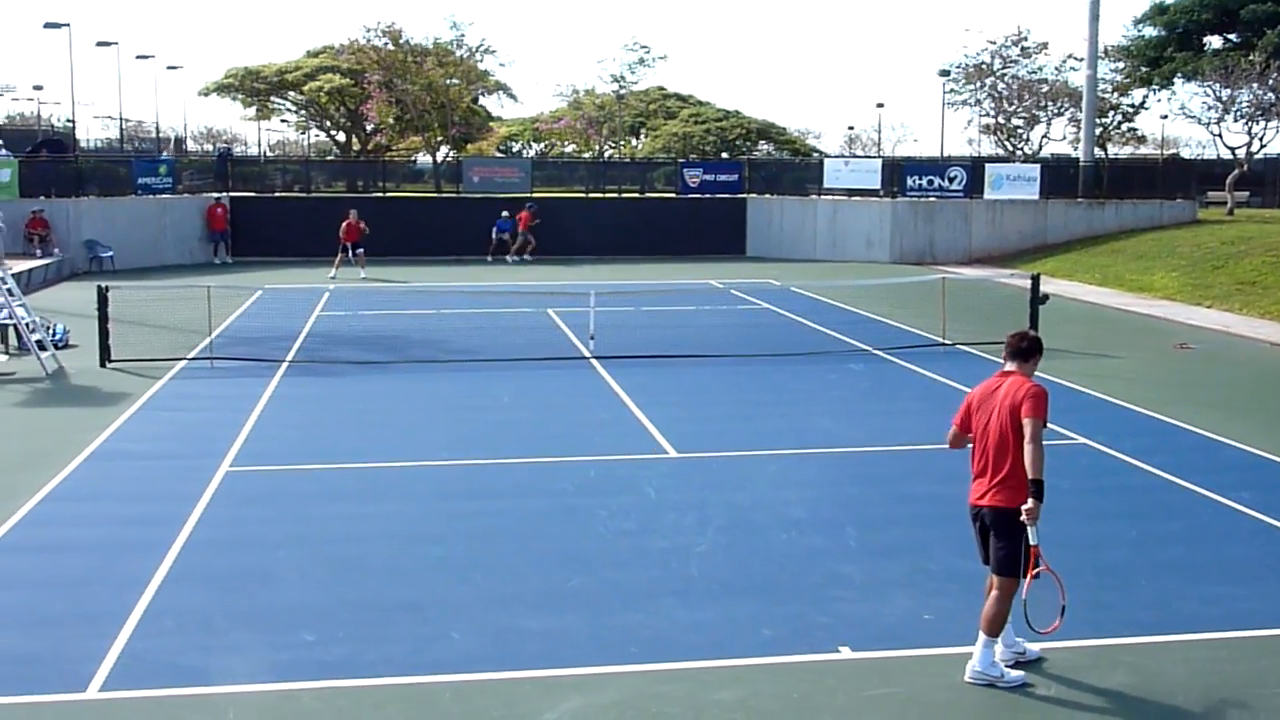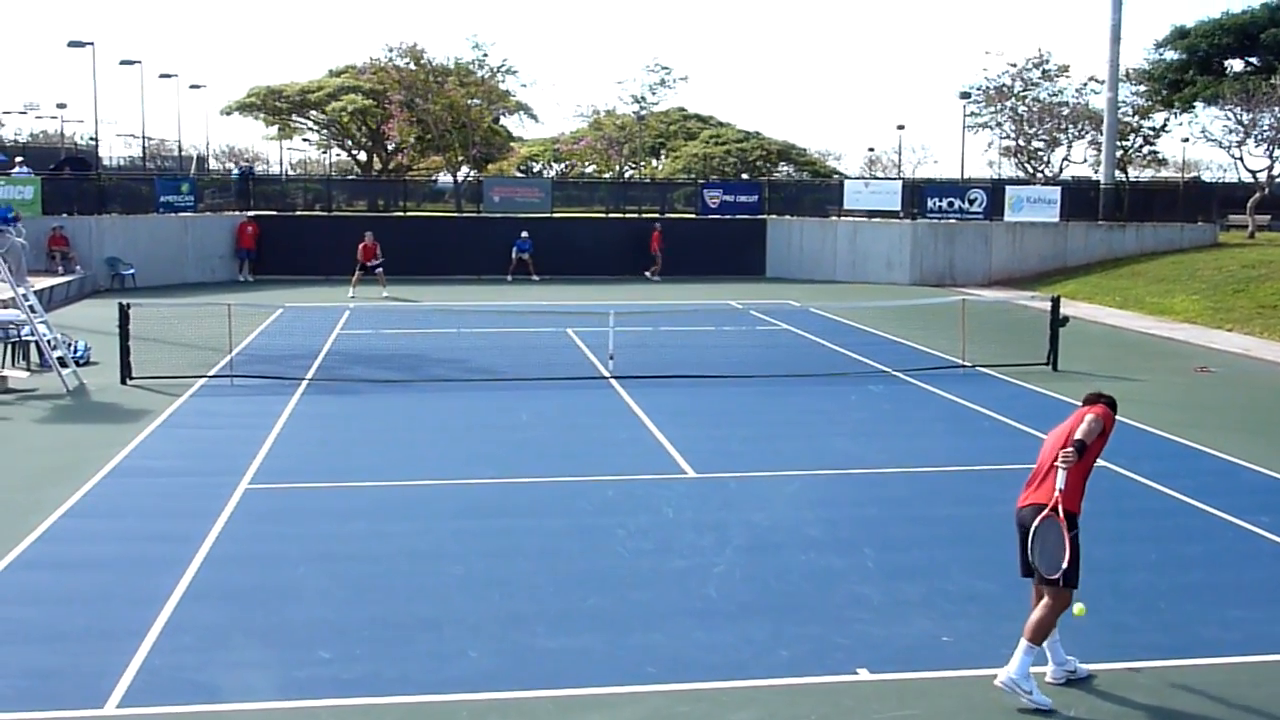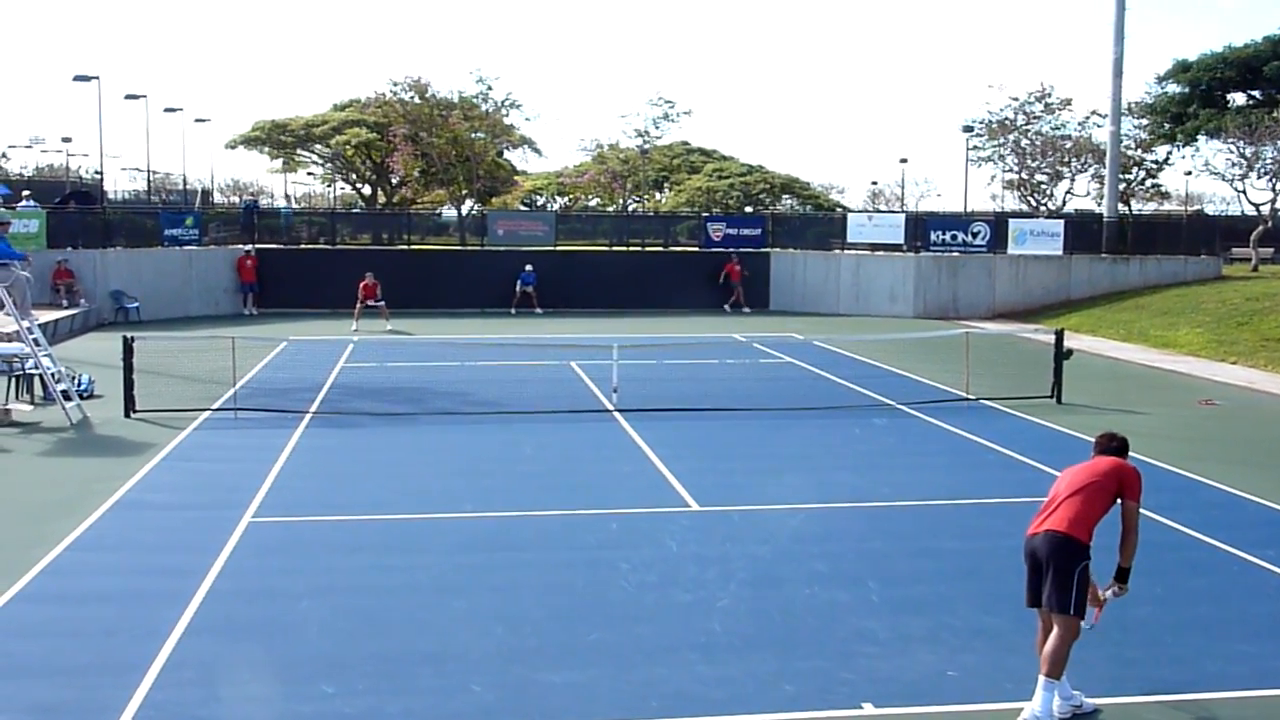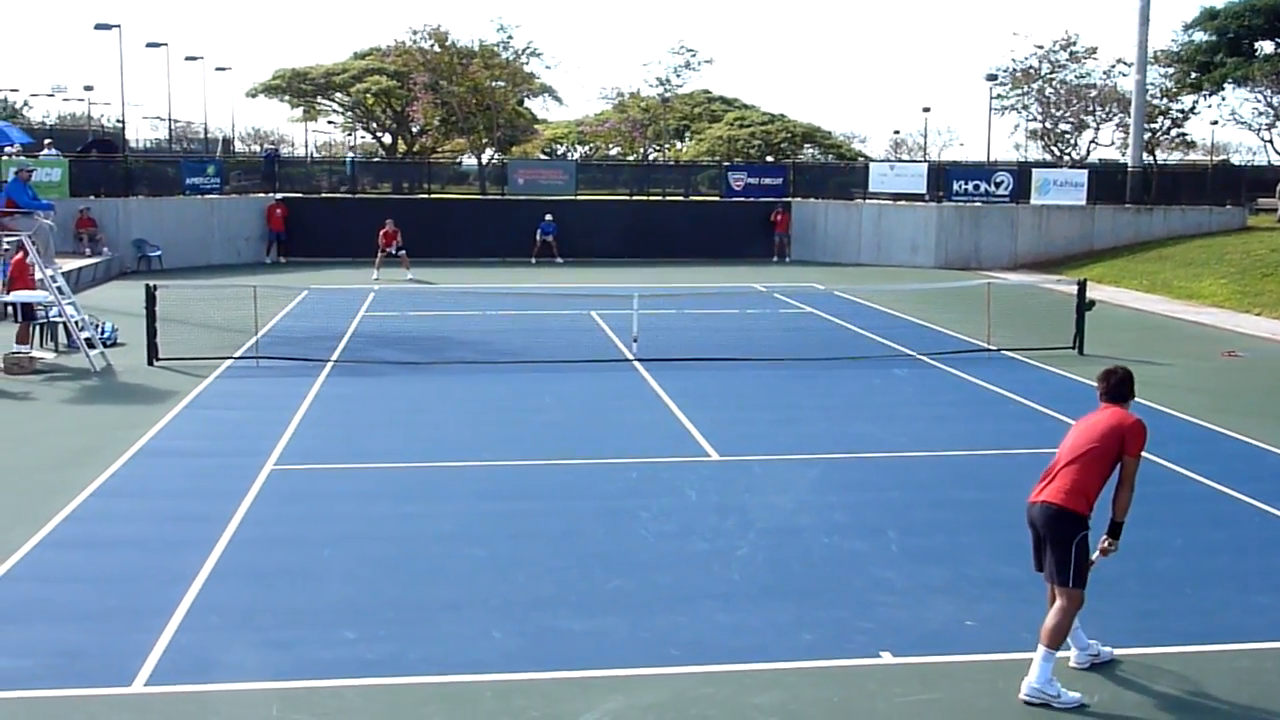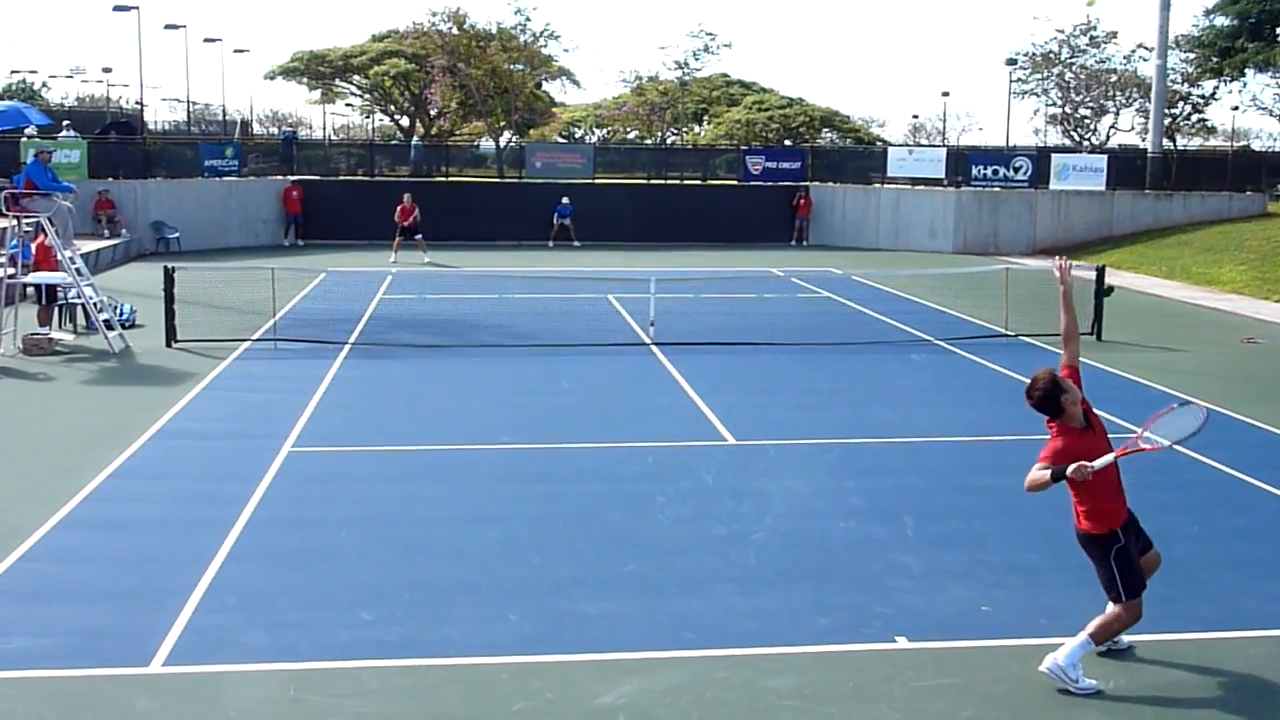
dt=1s
person 1, frame 1
left shoulder: (979, 391)
right shoulder: (1032, 391)
left elbow: (954, 440)
right elbow: (1032, 442)
right wrist: (1035, 492)
left hip: (979, 500)
right hip: (1011, 503)
left knee: (998, 578)
right knee: (1006, 585)
left ankle: (1007, 646)
right ankle: (981, 664)
person 1, frame 2
left shoulder: (1062, 427)
right shoulder: (1103, 412)
right elbow: (1089, 427)
right wrist: (1078, 451)
left hip: (1026, 507)
right hip: (1052, 510)
left knee: (1043, 590)
right knee: (1058, 596)
left ankle: (1059, 664)
right ankle: (1017, 672)
person 1, frame 3
left shoulder: (1073, 470)
right shoulder: (1128, 472)
right elbow: (1129, 531)
left wrist: (1087, 585)
right wrist: (1122, 576)
left hip: (1034, 538)
right hip: (1065, 541)
left knee: (1048, 624)
right knee: (1066, 628)
person 1, frame 4
left shoulder: (1086, 421)
right shoulder: (1133, 425)
right elbow: (1125, 486)
right wrist: (1114, 533)
left hip: (1038, 504)
right hip: (1065, 510)
left knee: (1060, 588)
right knee: (1069, 597)
left ankle: (1082, 649)
right ankle: (1038, 681)
person 1, frame 5
left shoulder: (1071, 394)
right shoulder: (1062, 443)
left elbow: (1071, 340)
right elbow: (1030, 482)
left wrist: (1066, 290)
right wrist: (1064, 472)
left hip: (1119, 517)
right hip: (1102, 530)
left knee: (1150, 562)
right knee: (1129, 611)
left ankle: (1105, 634)
right ankle: (1063, 660)
